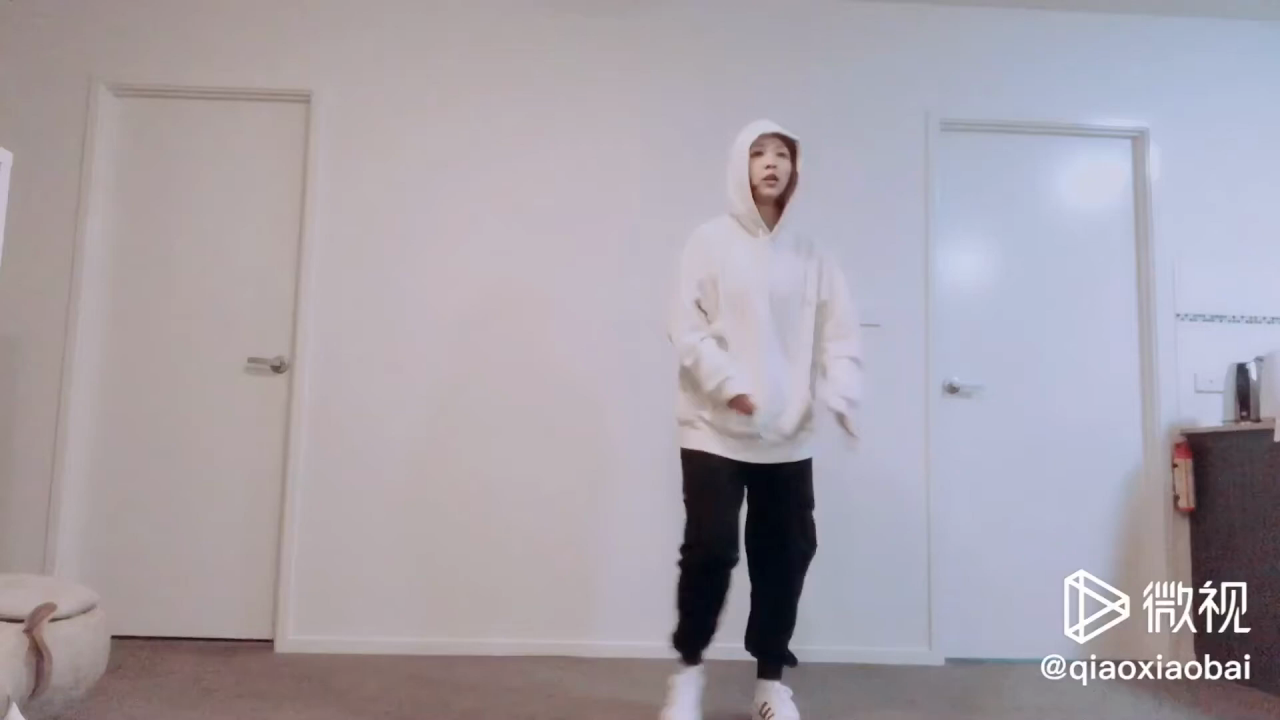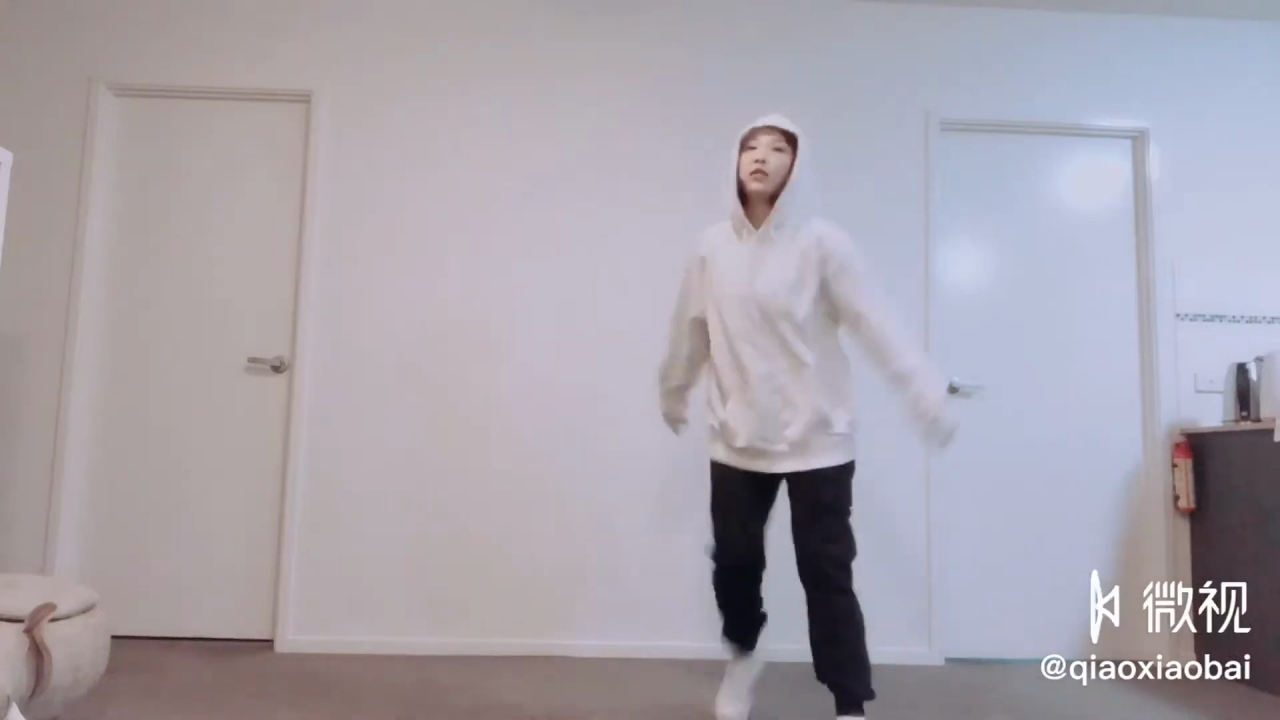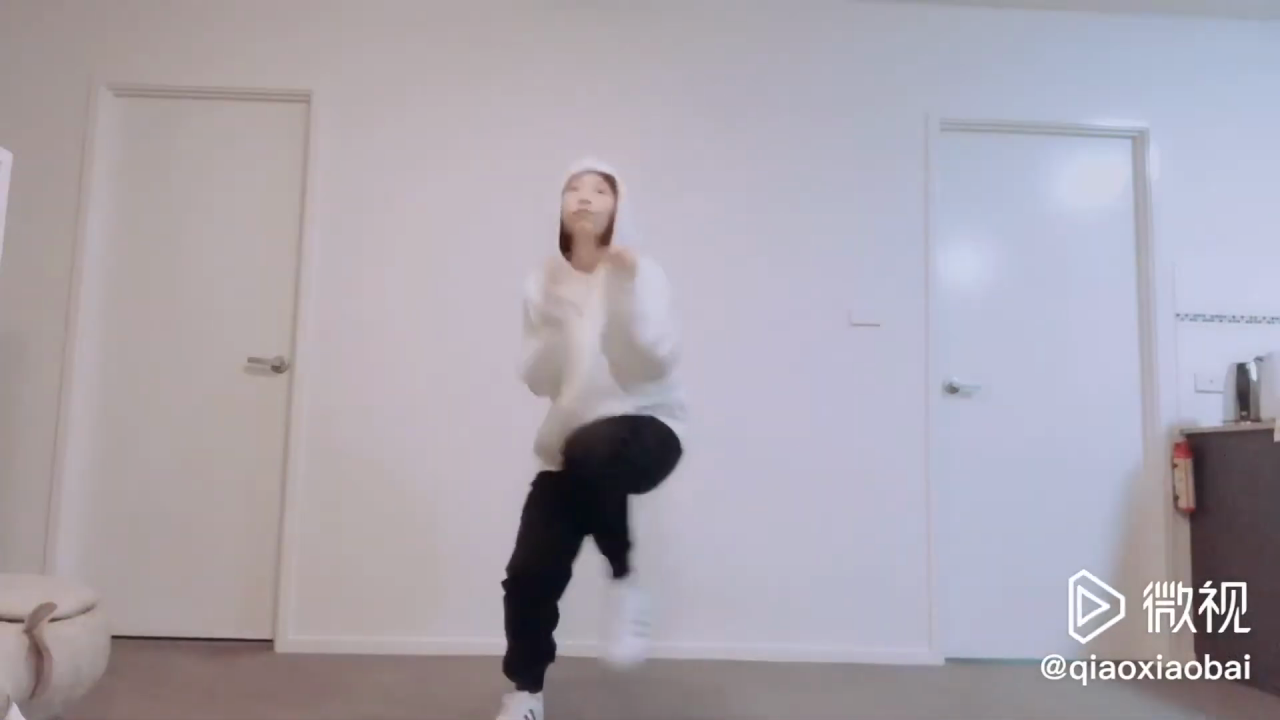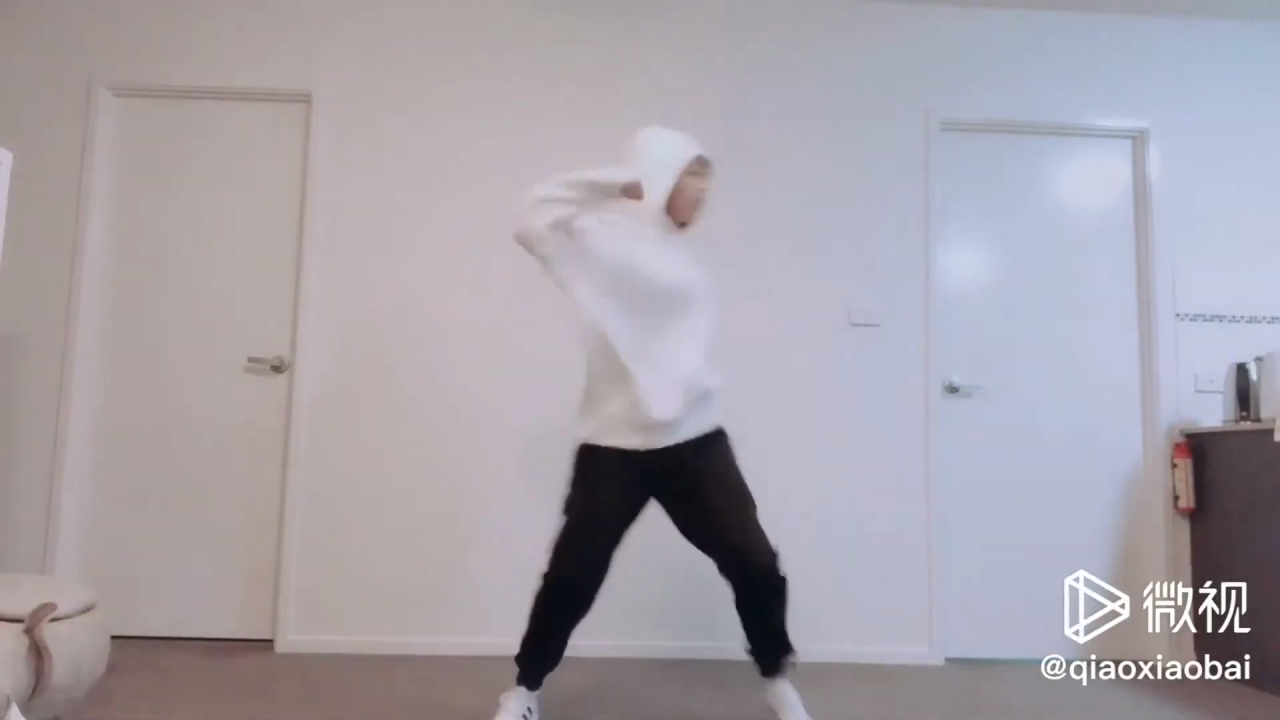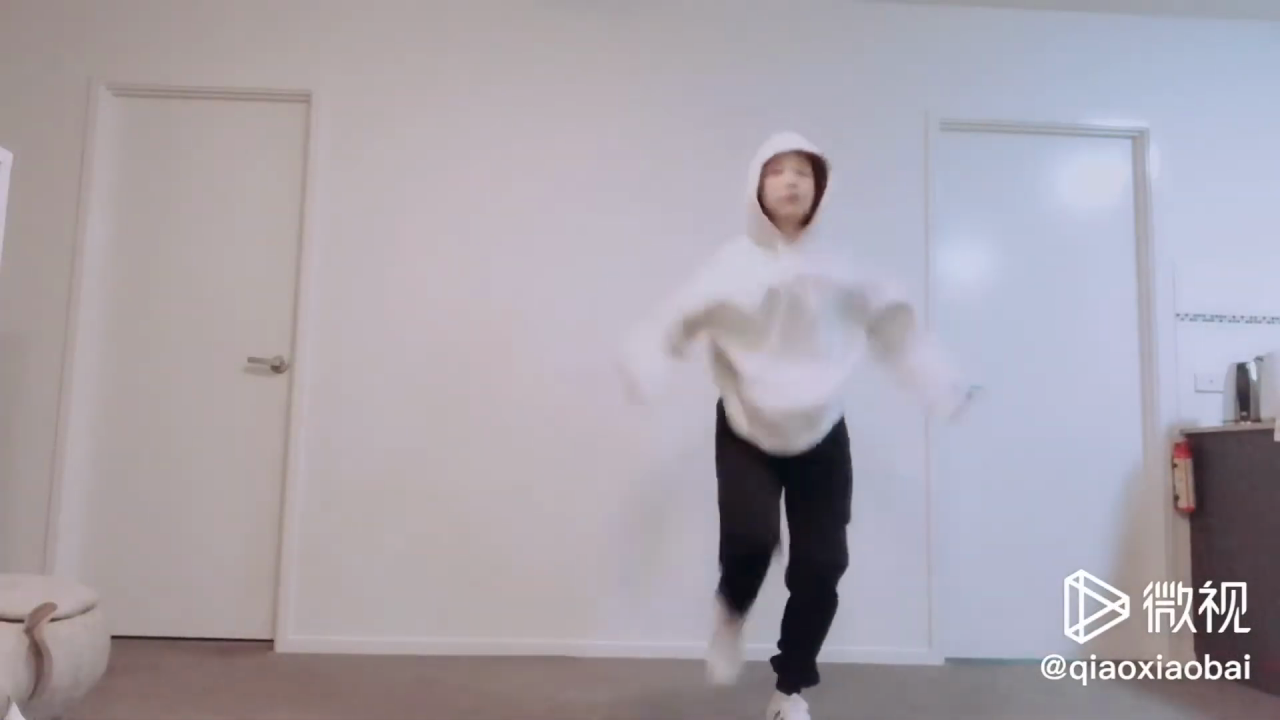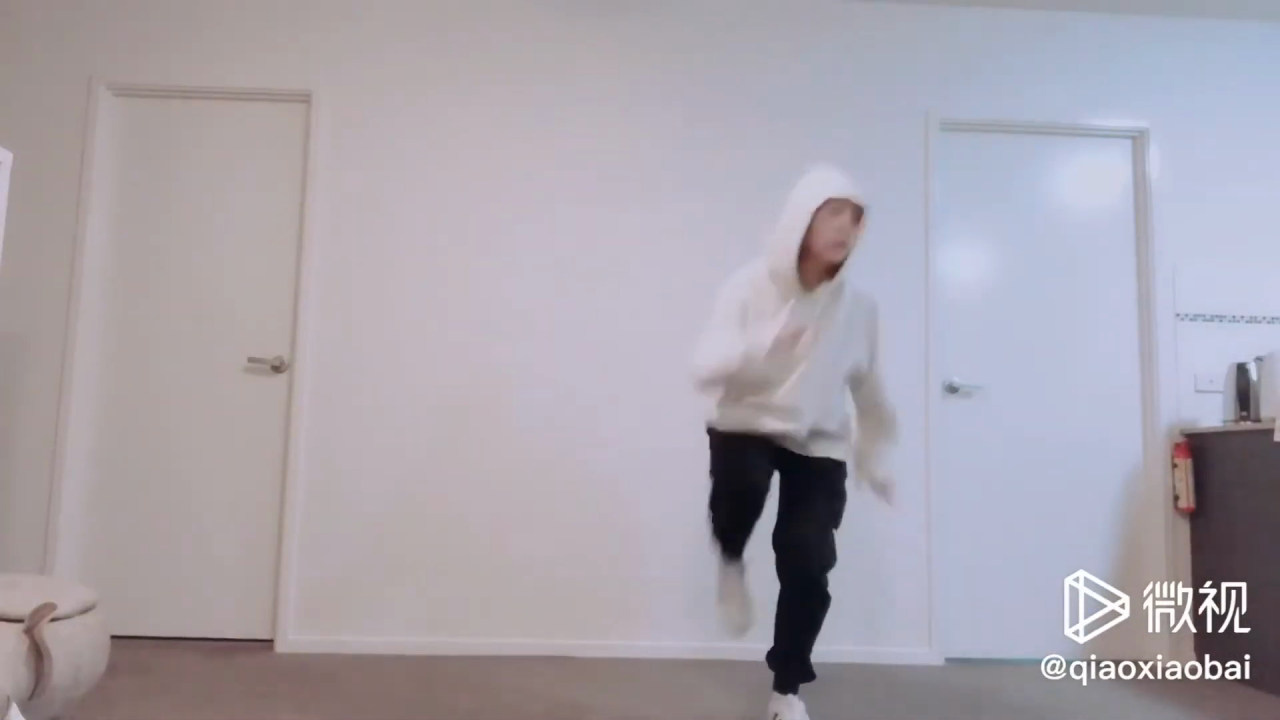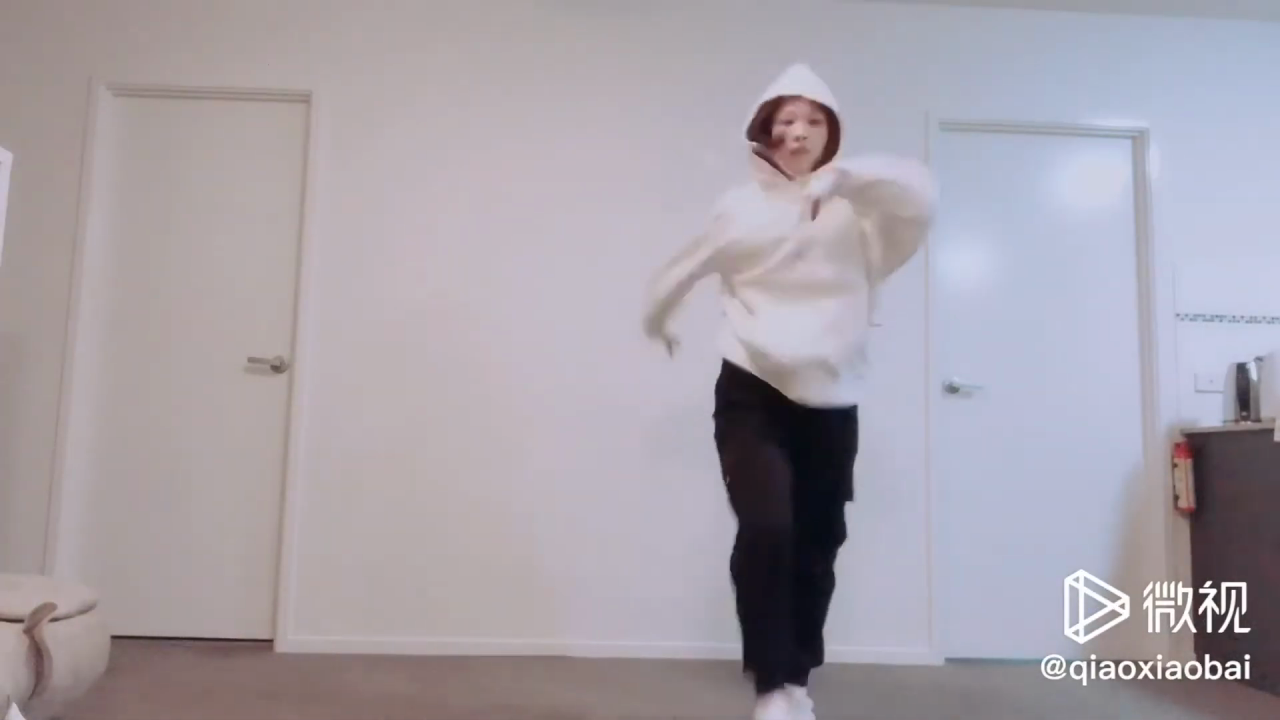
dt=0.7s
person 1, frame 1
left shoulder: (810, 255)
right shoulder: (708, 242)
left elbow: (838, 336)
right elbow: (686, 328)
left wrist: (839, 396)
right wrist: (729, 382)
left hip: (787, 438)
right hip: (715, 433)
left knee: (786, 557)
right knee: (710, 550)
right ankle: (687, 671)
person 1, frame 2
left shoulder: (821, 243)
right shoulder: (714, 248)
left elbow: (876, 323)
right elbow: (691, 329)
left wrist: (926, 396)
right wrist: (673, 394)
left hip: (818, 438)
right hip: (740, 438)
left knee: (825, 571)
right knee: (735, 560)
right ankle: (741, 659)
person 1, frame 3
left shoulder: (642, 275)
right shoulder: (540, 287)
left elbow: (652, 361)
right elbow: (536, 376)
left wrist: (625, 286)
right wrist: (548, 333)
left hip: (643, 428)
right hip: (566, 452)
left knee: (592, 444)
right knee: (530, 578)
left ankle: (625, 580)
person 1, frame 4
left shoulder: (677, 251)
right shoulder: (607, 236)
right elbow: (534, 224)
right wrist: (606, 181)
left hip: (692, 433)
right hip: (618, 437)
left knee: (754, 560)
right knee: (573, 571)
person 1, frame 5
left shoulder: (839, 264)
right shoulder: (734, 262)
left elbow: (894, 319)
right elbow: (675, 320)
left wrist: (938, 380)
right wrist: (645, 361)
left hip: (822, 431)
right hip: (750, 430)
left knee: (821, 570)
right knee: (748, 543)
right ankle: (731, 612)
person 1, frame 6
left shoulder: (858, 307)
right shoulder: (748, 287)
left elbow: (867, 392)
right elbow: (708, 367)
left wrist: (874, 462)
right wrist: (749, 350)
left hip: (819, 446)
right hip: (748, 434)
left knee: (807, 567)
right knee: (739, 479)
right ankle: (731, 561)
person 1, frame 7
left shoulder: (860, 209)
right shoulder: (739, 205)
left elbow: (920, 195)
right elbow: (682, 269)
left wrist: (847, 175)
right wrist: (655, 319)
left hip: (829, 400)
right hip: (751, 390)
left knee: (817, 544)
right knee: (766, 528)
